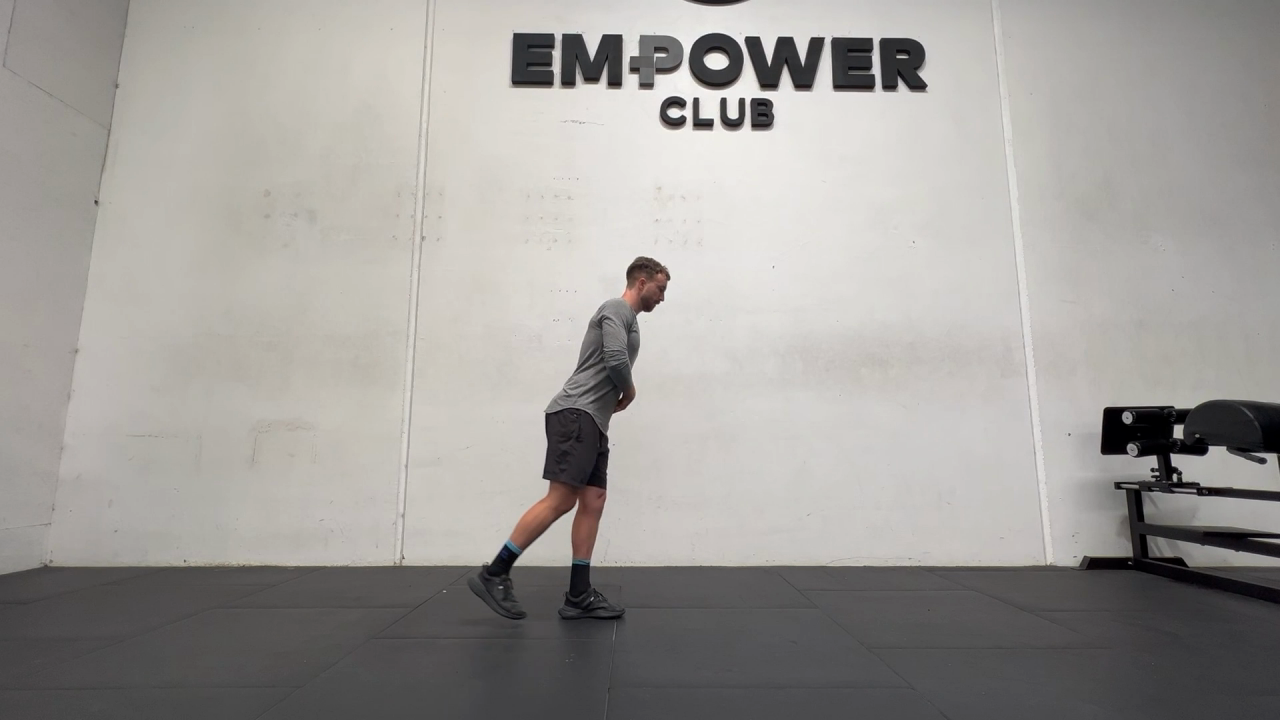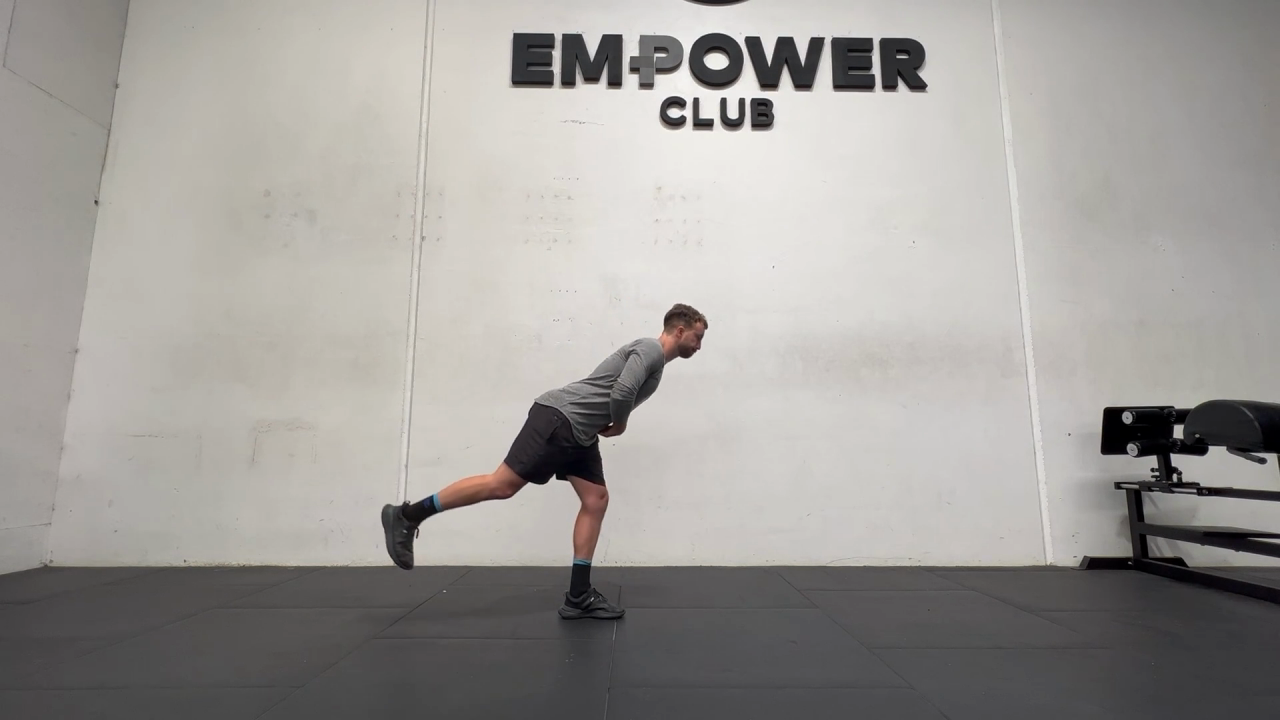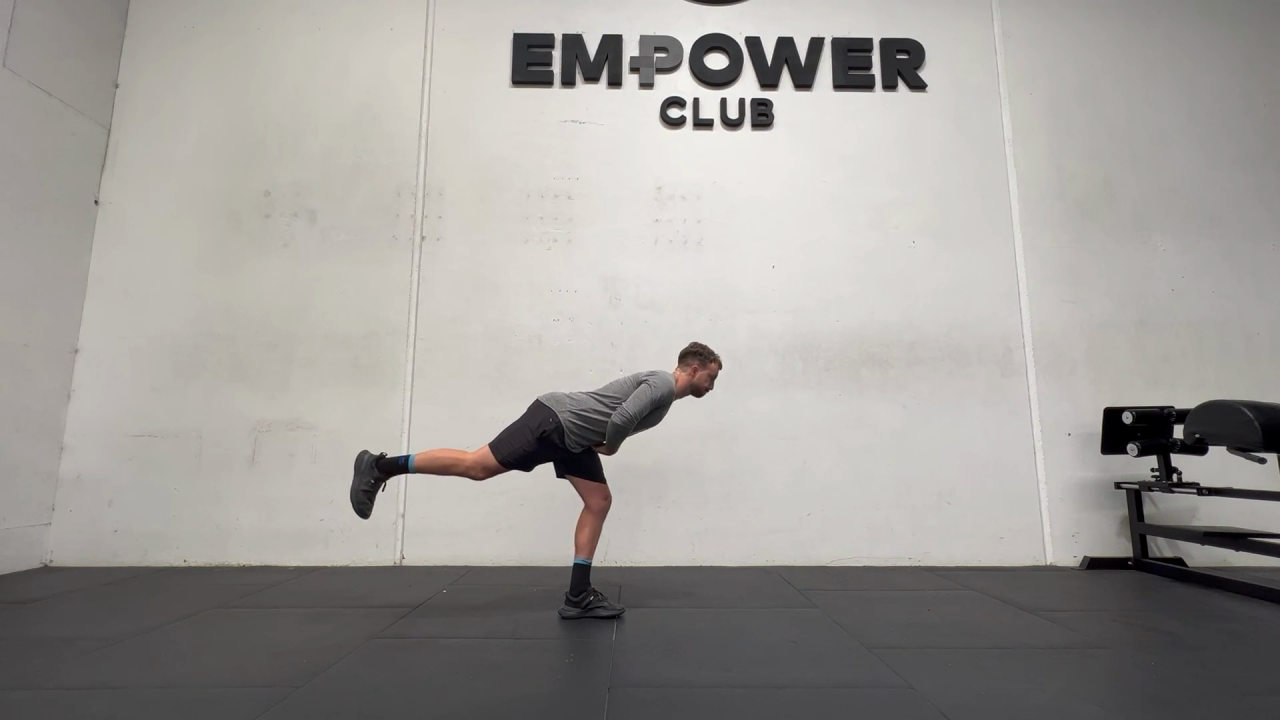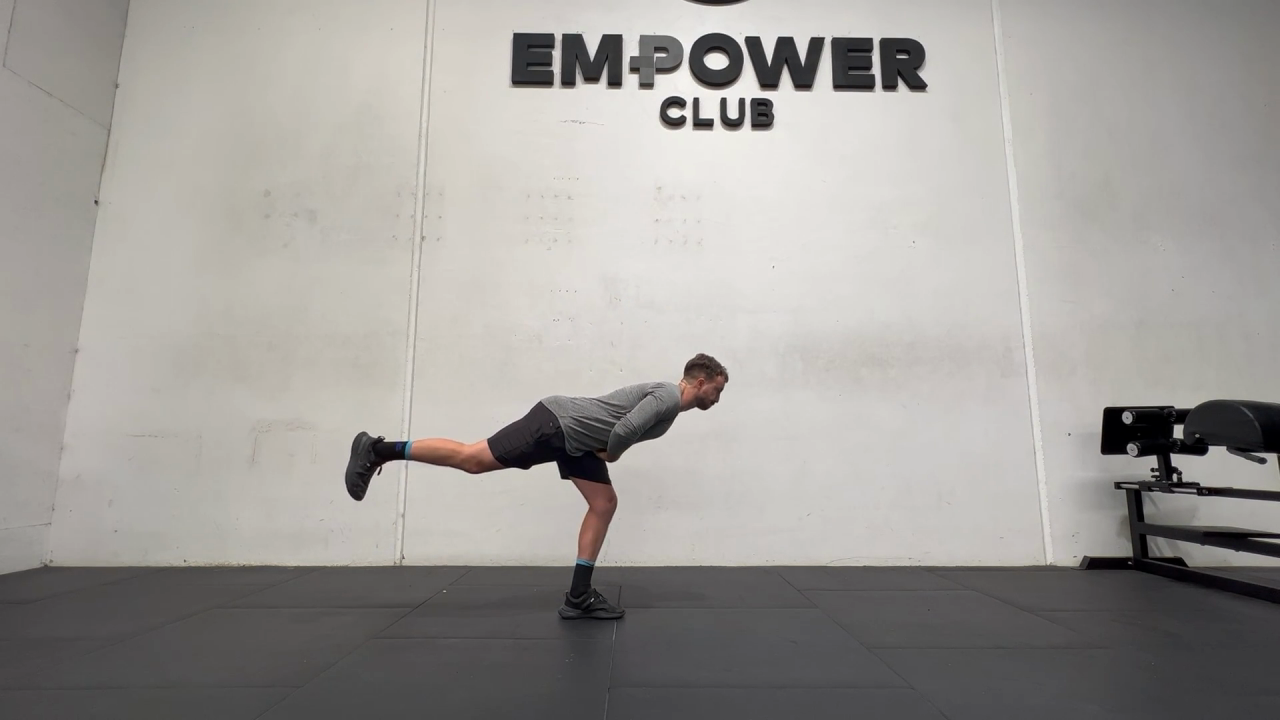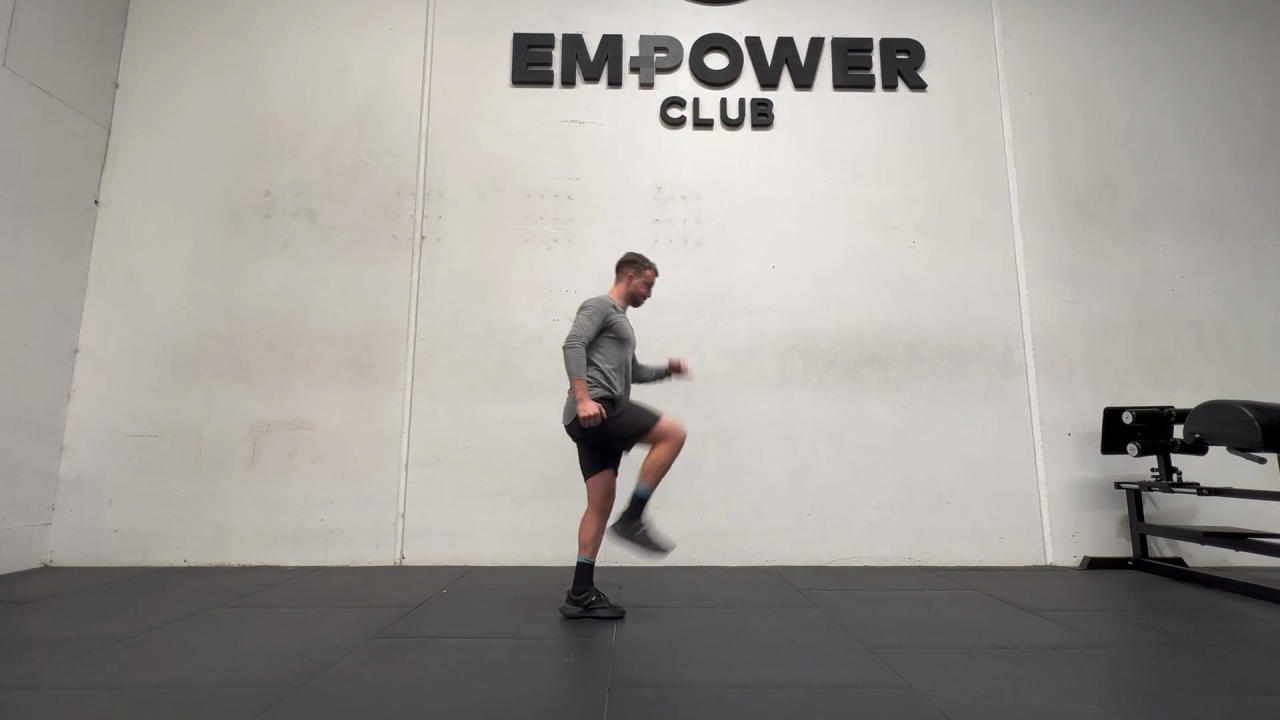
dt=1s
person 1, frame 1
left shoulder: (625, 318)
right shoulder: (617, 309)
right elbow: (615, 361)
left wrist: (621, 394)
right wrist: (629, 391)
left hip: (592, 420)
right hip: (575, 414)
left knee: (593, 502)
right knee: (560, 500)
left ankle: (579, 594)
right ankle: (494, 575)
person 1, frame 2
left shoulder: (654, 361)
right shoulder: (650, 349)
right elbow: (622, 393)
left wrist: (612, 424)
right wrist: (620, 425)
left hip: (579, 432)
right hip: (559, 418)
left knee: (596, 501)
right knee: (502, 485)
left ankle: (579, 595)
right ankle: (408, 516)
person 1, frame 3
left shoulder: (661, 390)
right shoulder: (662, 384)
right elbow: (622, 418)
left wrist: (605, 445)
right wrist: (611, 447)
left hip: (572, 437)
right hip: (555, 421)
left knee: (599, 502)
right knee: (477, 466)
left ankle: (578, 595)
right ankle: (382, 466)
person 1, frame 4
left shoulder: (664, 398)
right shoulder: (668, 397)
right elbow: (625, 429)
left wrist: (606, 454)
right wrist: (611, 456)
left hip: (574, 439)
right hip: (556, 424)
left knee: (605, 504)
right knee: (471, 458)
left ankle: (579, 595)
right ankle: (377, 451)
person 1, frame 5
left shoulder: (619, 317)
right shoulder: (599, 306)
left elbow: (632, 372)
right elbow: (573, 345)
left wrist: (667, 370)
right wrist: (583, 398)
left hip: (608, 411)
right hip: (594, 405)
left knee: (600, 502)
right knee: (673, 434)
left ankle: (581, 593)
right ankle: (632, 519)
